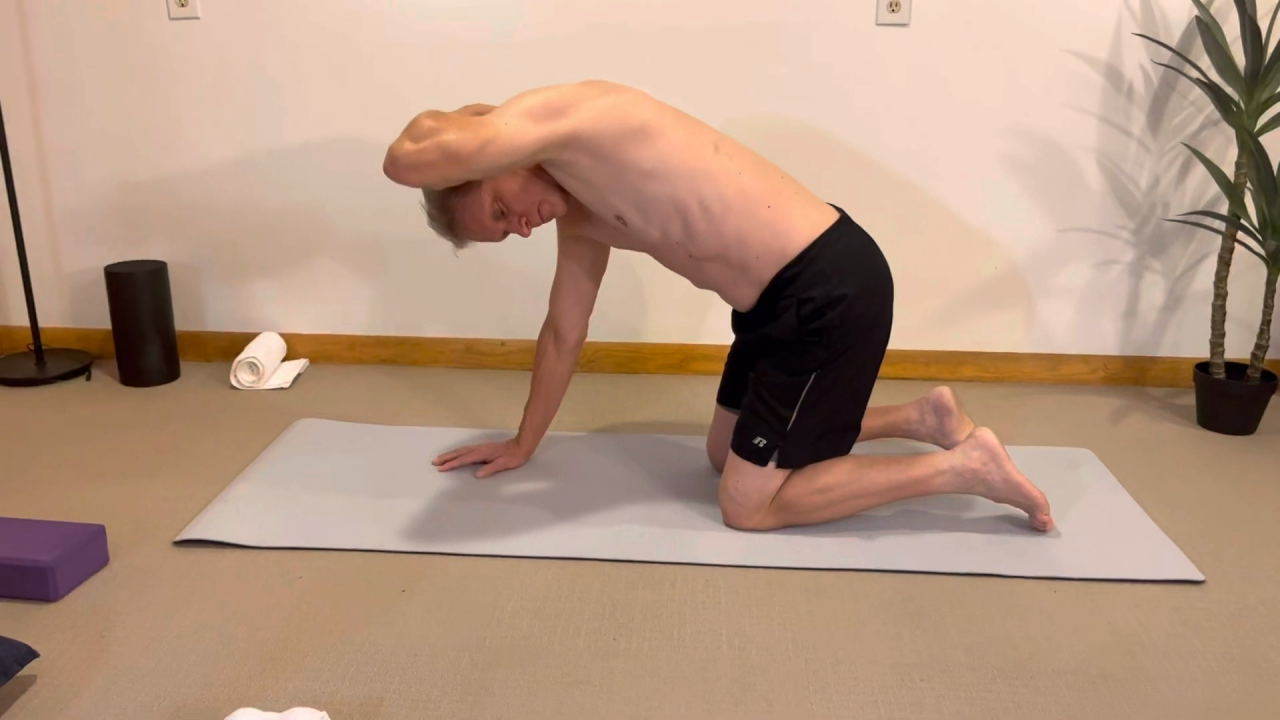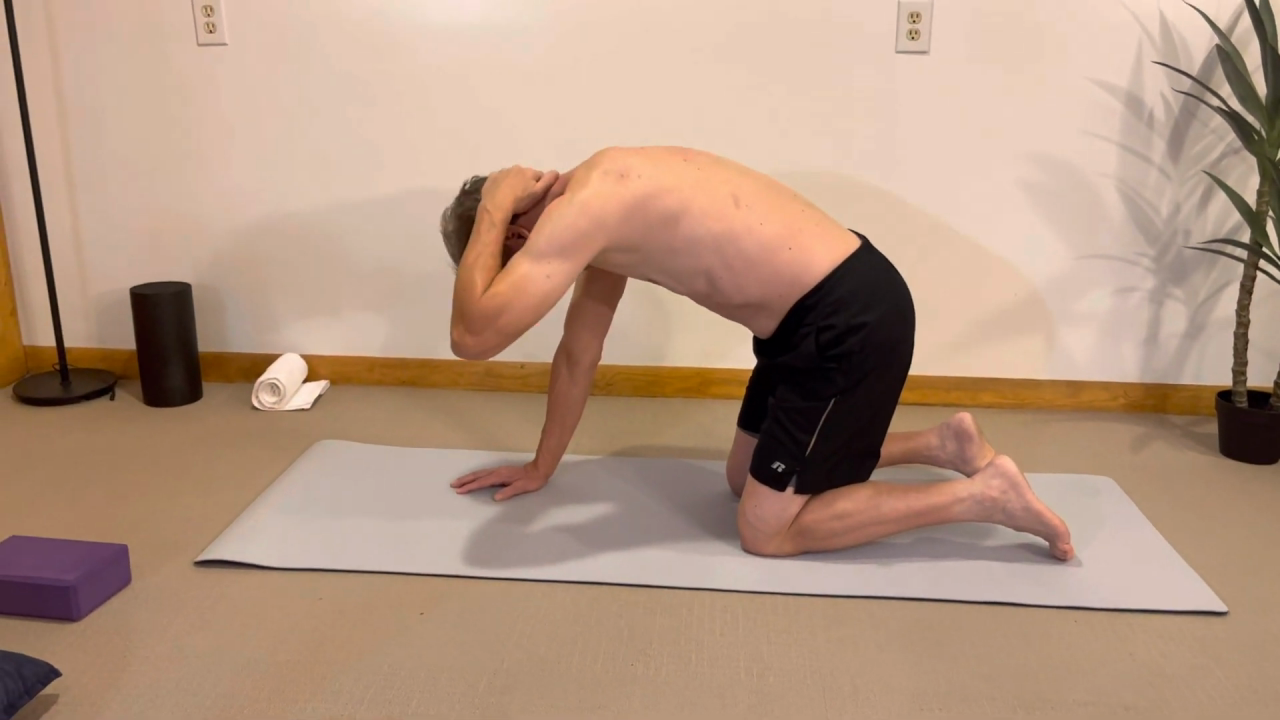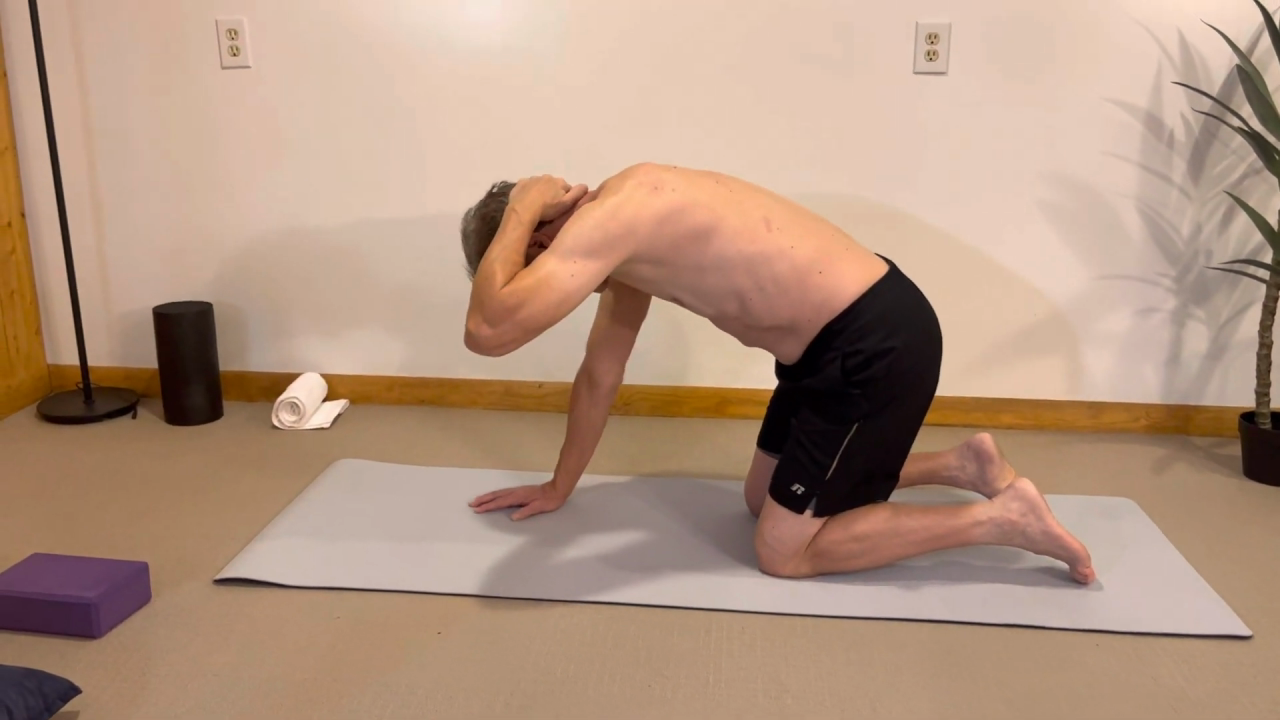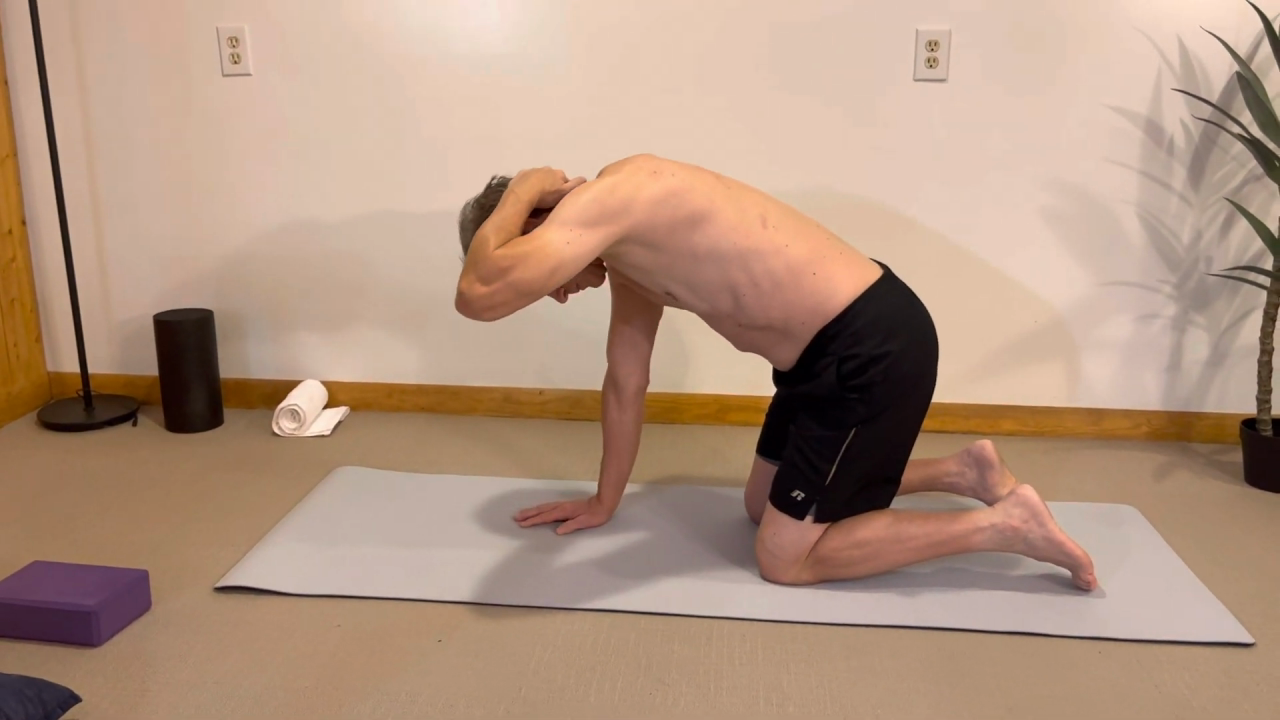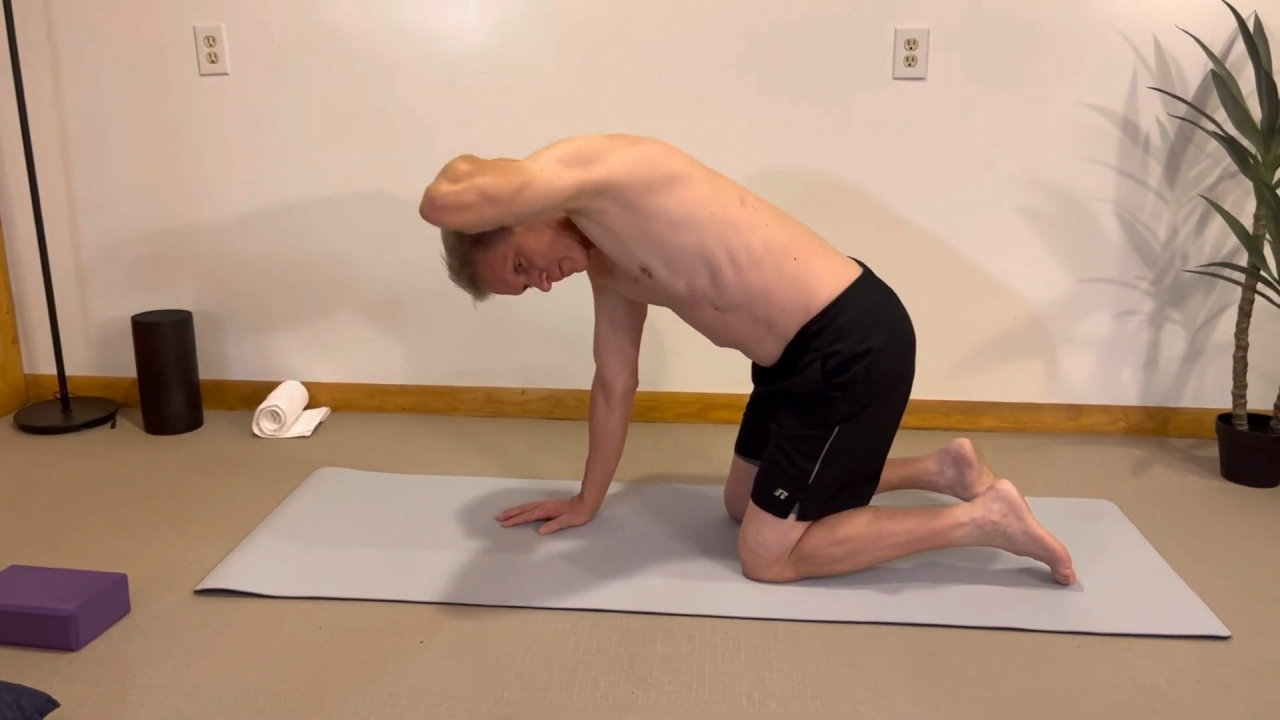
dt=1s
person 1, frame 1
left shoulder: (565, 109)
right shoulder: (579, 210)
left elbow: (408, 162)
right elbow: (563, 332)
left wrist: (471, 117)
right wrist: (522, 444)
left hip: (830, 288)
right hip: (785, 292)
left knee: (748, 504)
right knee: (726, 452)
left ankle: (966, 466)
right ankle: (921, 417)
person 1, frame 2
left shoulder: (582, 207)
right shoulder: (604, 212)
left elbow: (472, 339)
right elbow: (577, 352)
left wrist: (494, 206)
right wrist: (541, 466)
left hip: (851, 317)
right hip: (823, 306)
left knee: (767, 529)
right knee: (745, 477)
left ankle: (986, 494)
right ankle: (940, 442)
person 1, frame 3
left shoulder: (612, 215)
right shoulder: (625, 238)
left elbow: (488, 333)
right elbow: (600, 371)
left wrist: (521, 210)
right wrist: (559, 486)
left hip: (877, 342)
right hip: (843, 334)
left knee: (783, 549)
right knee: (764, 498)
left ankle: (1004, 517)
right ankle: (961, 464)
person 1, frame 4
left shoulder: (611, 196)
right shoulder: (624, 242)
left elbow: (480, 296)
right elbow: (625, 381)
left wrist: (524, 191)
right wrist: (603, 502)
left hip: (874, 347)
right hip: (835, 344)
left knee: (785, 557)
right knee: (763, 505)
left ankle: (1005, 524)
right ankle: (960, 471)
person 1, frame 5
left shoulder: (595, 166)
right shoulder: (607, 262)
left elbow: (442, 201)
right elbow: (614, 384)
left wrist: (490, 170)
right wrist: (587, 501)
left hip: (853, 344)
right hip: (802, 348)
left knee: (767, 554)
right knee: (745, 502)
left ankle: (984, 519)
right ankle: (940, 468)
